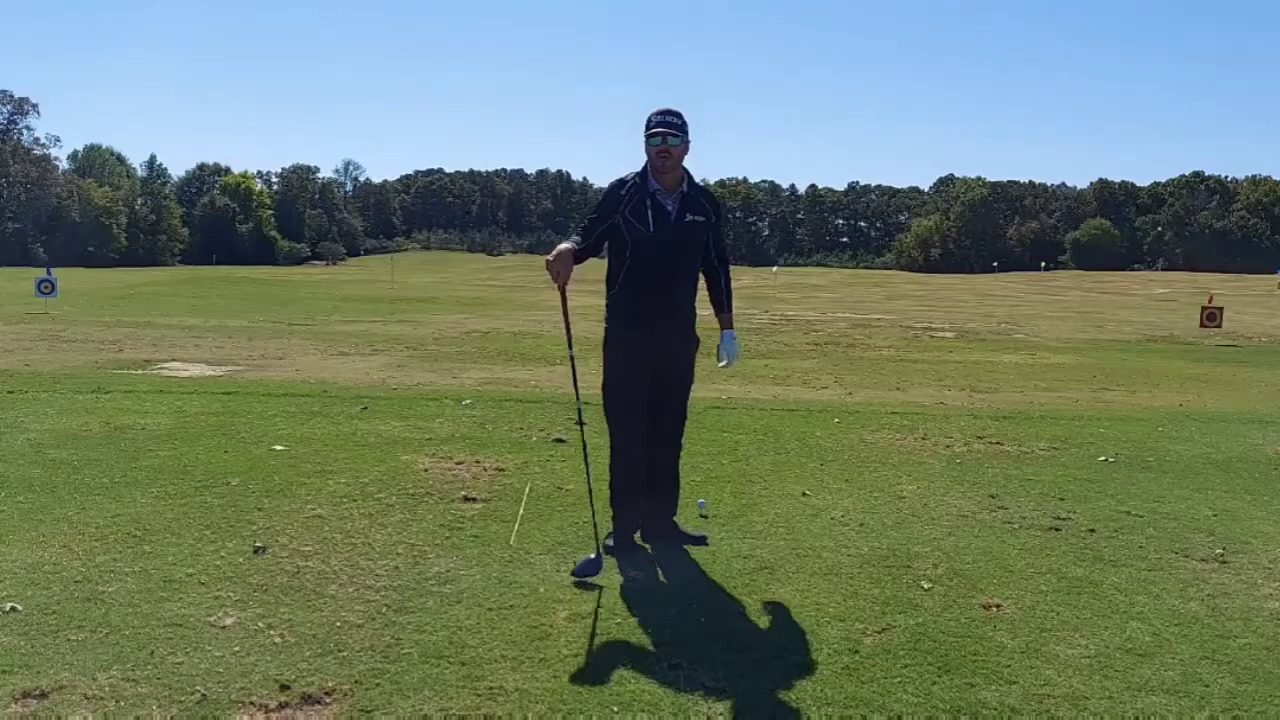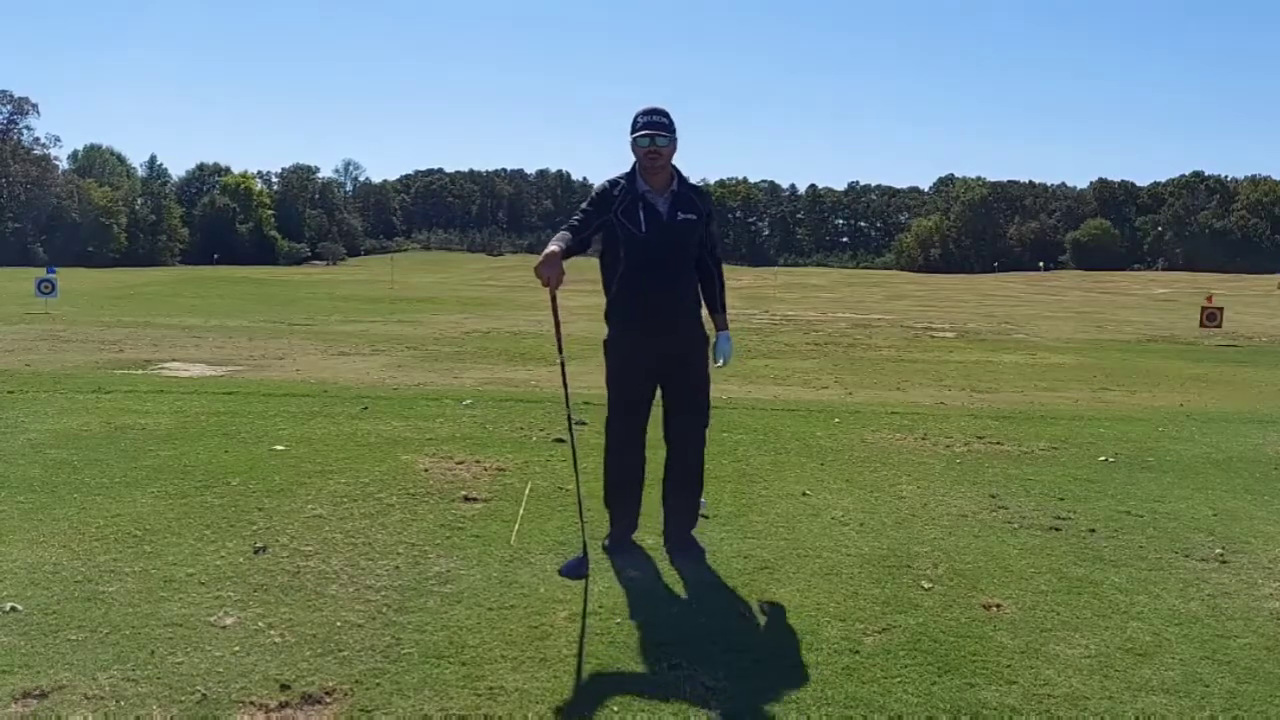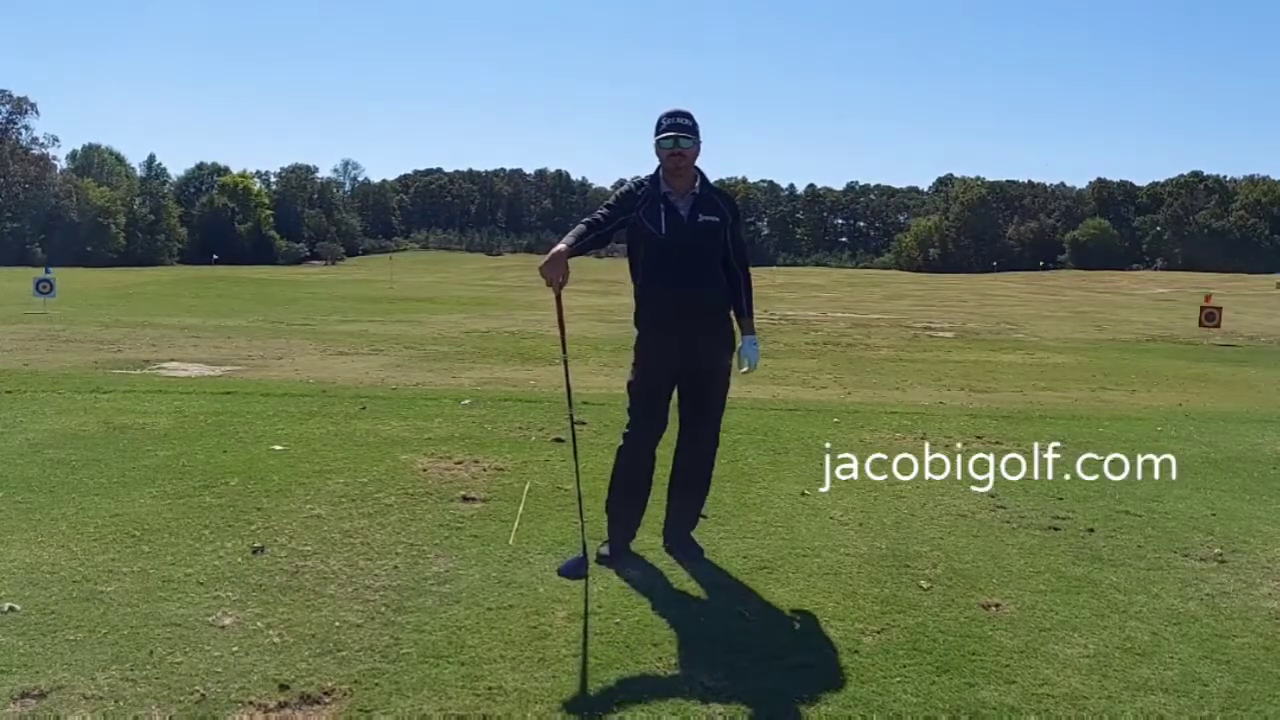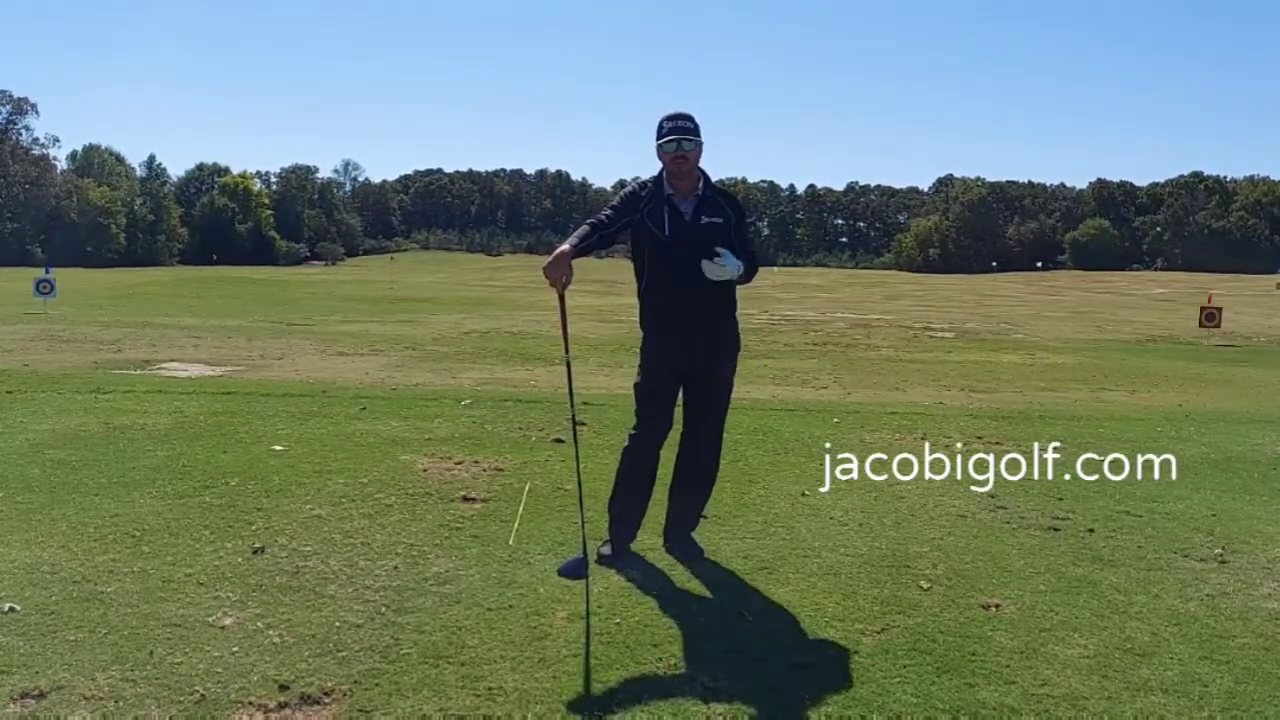
dt=1s
person 1, frame 1
left shoulder: (704, 203)
right shoulder: (622, 193)
left elbow: (716, 267)
right elbow: (591, 235)
left wrist: (727, 328)
right wrist: (568, 249)
left hip: (678, 334)
right hip: (627, 332)
left knee: (667, 430)
right knee: (627, 427)
left ankle: (659, 519)
right ankle: (624, 525)
person 1, frame 2
left shoulder: (696, 201)
right shoulder: (612, 195)
left elbow: (709, 267)
right elbow: (579, 228)
left wrist: (721, 327)
right wrist: (556, 249)
left hip: (686, 335)
right hip: (629, 335)
left knee: (688, 434)
right knee: (625, 433)
left ankle: (679, 529)
right ankle: (621, 526)
person 1, frame 3
left shoulder: (721, 204)
right shoulder: (637, 196)
left elbow: (738, 271)
right elbow: (597, 225)
left wrist: (747, 332)
right wrist: (563, 250)
left hip: (712, 338)
right hip: (656, 336)
left knee: (700, 438)
right knee: (641, 434)
left ankle: (680, 531)
right ankle: (619, 533)
person 1, frame 4
left shoulder: (724, 204)
right shoulder: (641, 198)
left elbow: (750, 262)
right elbow: (602, 225)
left wrist: (737, 269)
right wrist: (568, 250)
left hip: (716, 339)
right hip: (661, 337)
left knee: (704, 440)
right knee: (647, 435)
left ankle: (680, 531)
right ankle: (619, 533)
